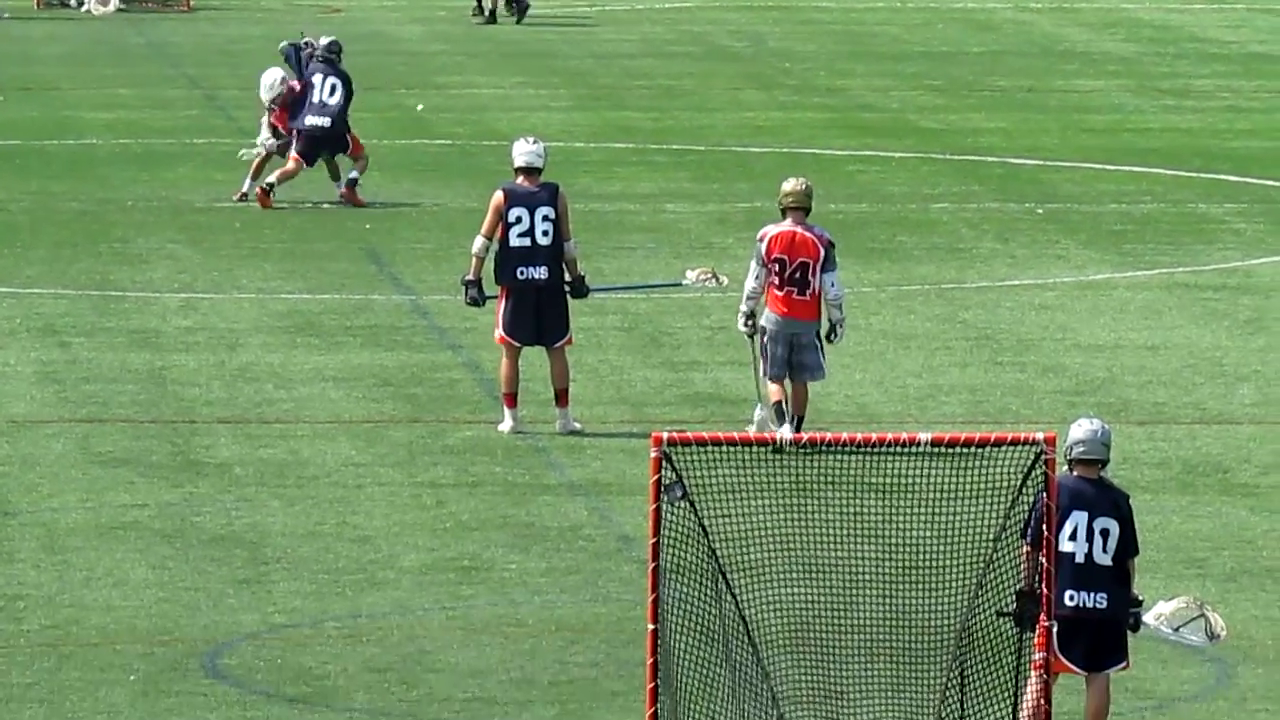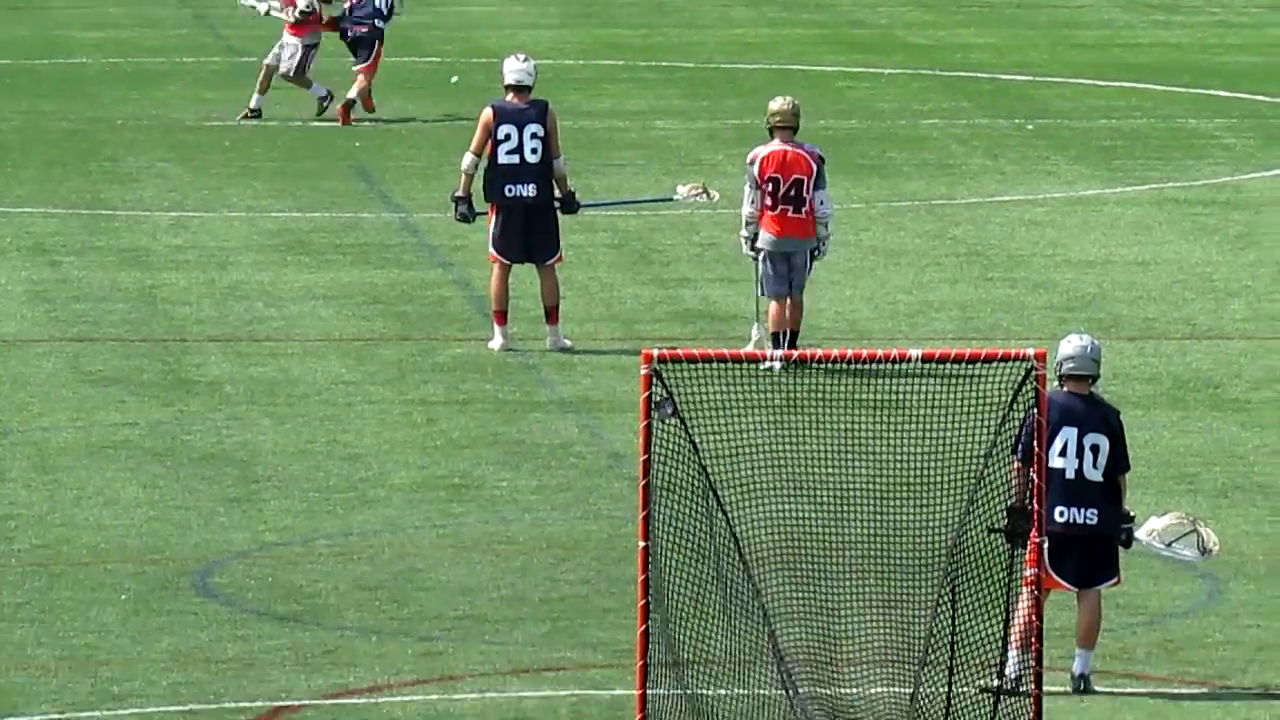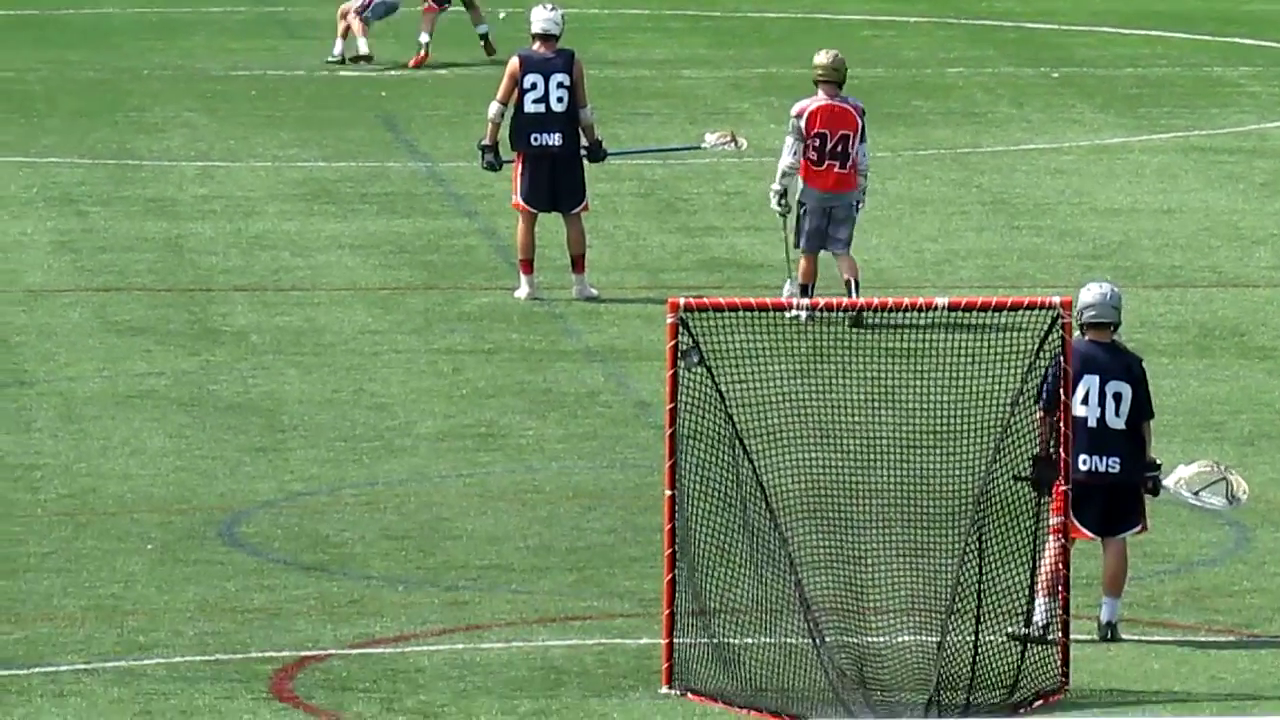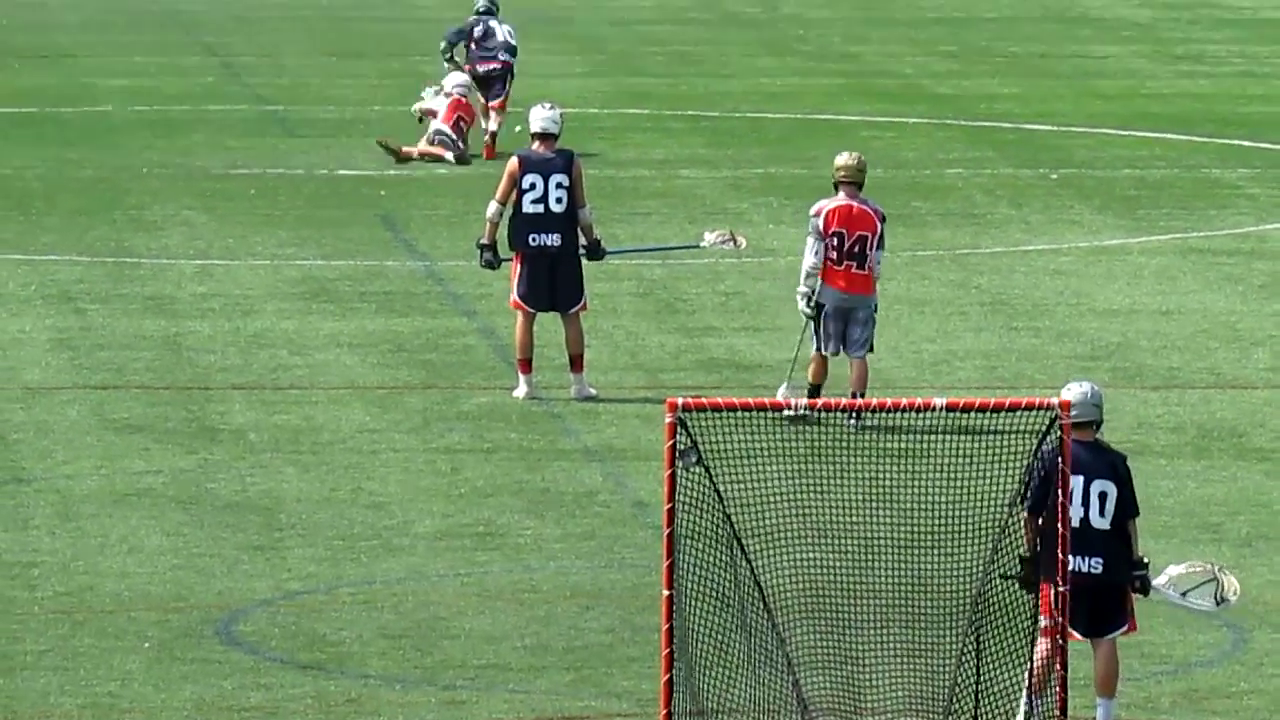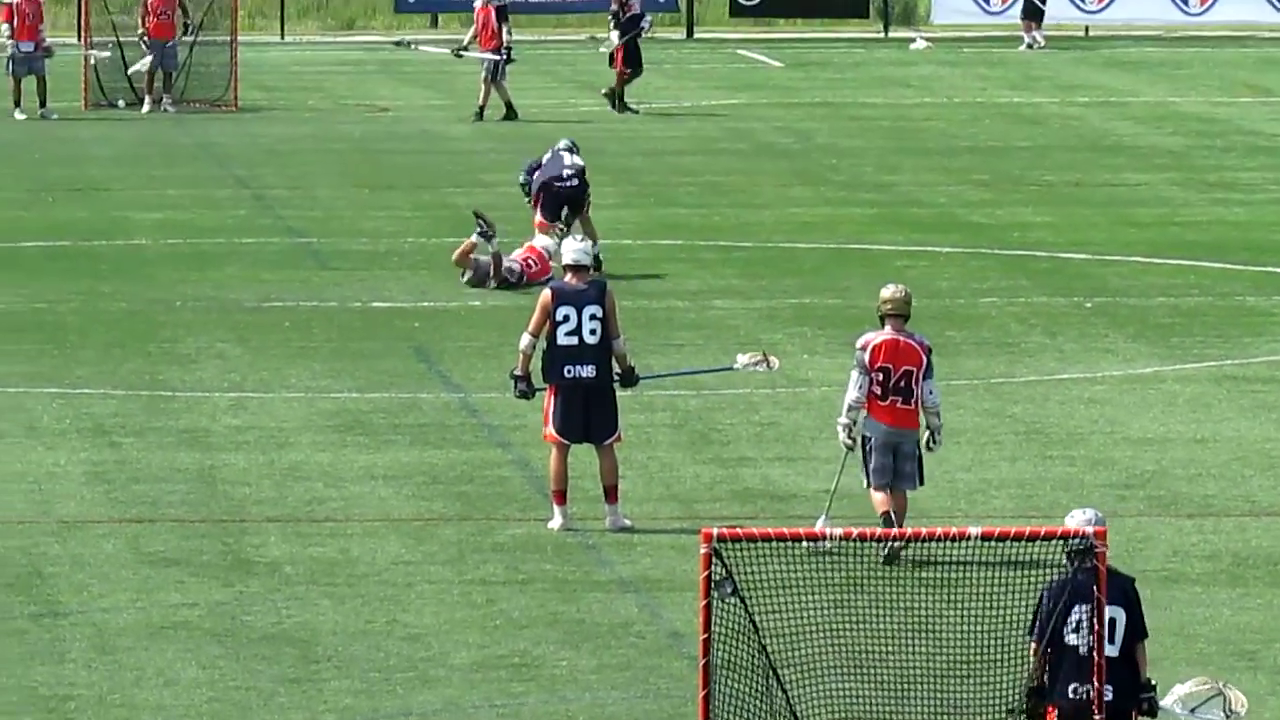
dt=0.3s
person 1, frame 1
left shoulder: (1053, 490)
right shoulder: (1119, 500)
left elbow: (1031, 547)
right elbow: (1129, 557)
left wrist: (1027, 588)
right wrist: (1131, 599)
left hip: (1059, 600)
right hip: (1106, 602)
left knee: (1040, 674)
right knee: (1098, 674)
person 1, frame 2
left shoulder: (1044, 407)
right shoulder: (1108, 416)
left elbow: (1022, 464)
right elbow: (1119, 473)
left wrist: (1019, 505)
right wrist: (1121, 514)
left hip: (1051, 517)
right hip: (1096, 519)
left knee: (1032, 591)
right knee: (1089, 593)
left ankle: (1014, 669)
right ankle: (1081, 671)
person 1, frame 3
left shoulder: (1067, 356)
right shoulder: (1131, 363)
left elbow: (1046, 413)
right elbow: (1143, 421)
left wrist: (1043, 454)
right wrist: (1147, 462)
left hip: (1074, 464)
right hip: (1121, 467)
left knee: (1058, 540)
right knee: (1115, 539)
left ankle: (1041, 617)
right ankle: (1109, 620)
person 1, frame 4
left shoulder: (1049, 456)
right shoulder: (1115, 461)
left elbow: (1031, 513)
right elbow: (1129, 518)
left wrist: (1030, 552)
right wrist: (1137, 563)
left hip: (1059, 563)
right hip: (1107, 565)
left knee: (1050, 634)
right knee: (1105, 637)
person 1, frame 5
left shoulder: (1057, 588)
right shoulder: (1124, 585)
left elbow: (1038, 643)
right elbow: (1138, 641)
left wrist: (1036, 686)
right wrist: (1145, 688)
left hip: (1067, 692)
right hip: (1117, 694)
person 2, frame 1
left shoulder: (502, 195)
right shoulder: (557, 196)
left elbow: (483, 241)
right elbow: (567, 244)
left wrist: (473, 280)
right wrist: (577, 278)
left hip: (514, 283)
right hip: (550, 282)
left knee: (511, 349)
right knee: (557, 350)
left ankle: (510, 418)
right ankle: (564, 418)
person 2, frame 2
left shoulder: (491, 113)
right shoulder: (546, 113)
left elbow: (472, 158)
right elbow: (557, 161)
left wrist: (462, 197)
right wrist: (566, 195)
left hip: (504, 200)
right hip: (539, 199)
left knee: (501, 267)
right knee: (547, 268)
left ankle: (500, 335)
right ankle: (554, 335)
person 2, frame 3
left shoulder: (518, 62)
right shoulder: (572, 63)
left elbow: (498, 107)
right elbow: (583, 110)
left wrist: (489, 145)
right wrist: (593, 144)
left hip: (530, 149)
right hip: (565, 148)
left knee: (527, 216)
right knee: (573, 216)
left ankle: (526, 284)
right ankle: (580, 283)
person 2, frame 4
left shoulder: (518, 162)
right shoulder: (571, 163)
left elbow: (498, 206)
right elbow: (582, 210)
left wrist: (488, 244)
right wrist: (592, 243)
left hip: (529, 249)
right hip: (564, 248)
left knee: (525, 315)
right knee: (571, 316)
left ankle: (525, 383)
right ankle: (578, 383)
person 2, frame 5
left shoulder: (550, 294)
right shoulder: (604, 293)
left elbow: (530, 338)
right elbow: (615, 340)
left wrist: (522, 374)
right wrist: (626, 371)
left hip: (563, 380)
right hip: (598, 380)
left knee: (560, 447)
right knee: (606, 447)
left ankle: (560, 515)
right ankle: (613, 514)
person 3, frame 1
left shoulder: (767, 236)
right shoulder: (821, 240)
left elbow: (755, 282)
right elbow: (831, 287)
left wrist: (746, 312)
right wrist: (836, 321)
left hip: (775, 319)
right hip: (807, 322)
left knee: (774, 378)
right knee: (800, 380)
left ankle: (783, 426)
right ankle: (795, 433)
person 3, frame 2
left shoulder: (758, 156)
right shoulder: (812, 157)
left elbow: (751, 205)
right elbow: (821, 205)
left wrist: (748, 236)
right wrist: (823, 238)
left hip: (772, 239)
right hip: (803, 239)
left knee: (776, 297)
right knee: (796, 295)
right ankle: (791, 350)
person 3, frame 3
left shoulder: (803, 110)
right shoulder: (855, 111)
left elbow: (791, 157)
right elbow: (862, 157)
left wrist: (779, 190)
right wrist: (861, 188)
left hip: (813, 192)
right hip: (845, 194)
left knee: (809, 251)
right knee: (842, 251)
right ankle: (854, 300)
person 3, frame 4
left shoulder: (823, 210)
right shoulder: (874, 214)
left elbow: (813, 258)
right elbow: (877, 262)
left wrist: (804, 293)
left hip: (831, 292)
right hip: (864, 296)
left knee: (821, 351)
right knee: (858, 355)
left ankle: (812, 403)
right ankle: (854, 413)
person 3, frame 5
left shoulder: (868, 343)
right shoulder: (921, 347)
left elbow: (856, 391)
right elbow: (930, 395)
left wrist: (846, 424)
right wrist: (935, 427)
left hip: (877, 426)
right hip: (908, 429)
left knee: (878, 486)
right knee: (899, 488)
